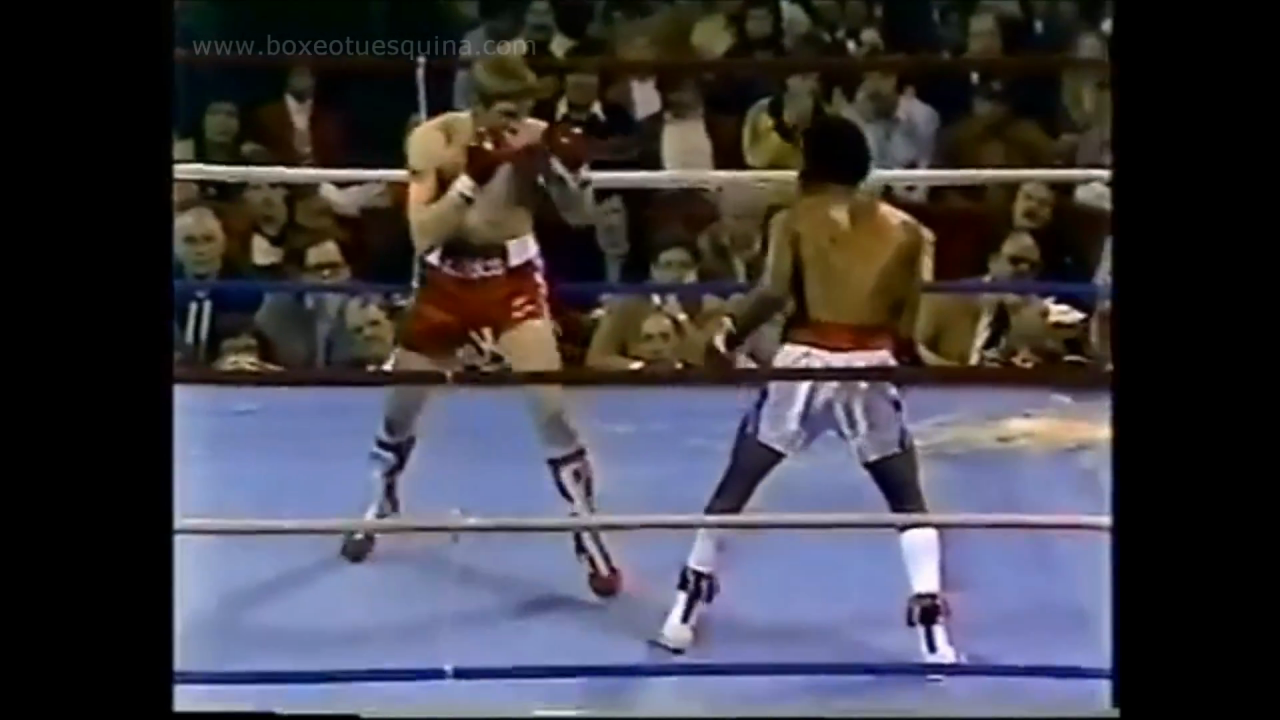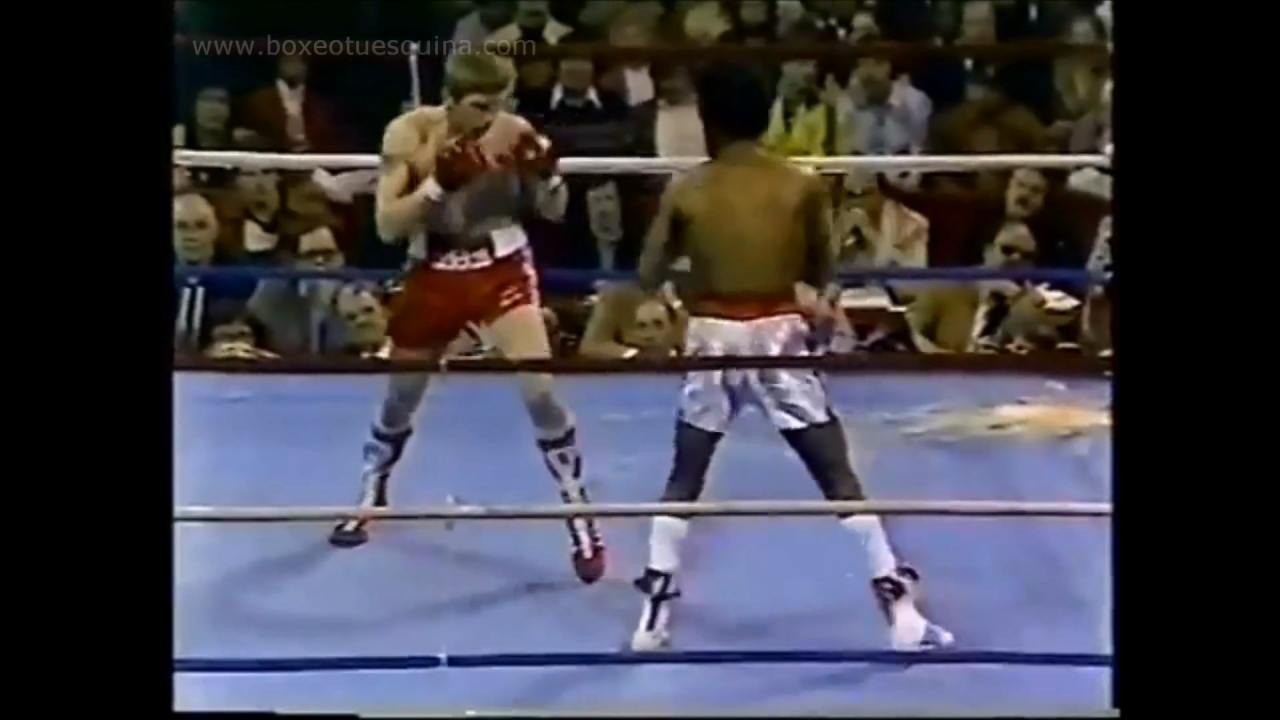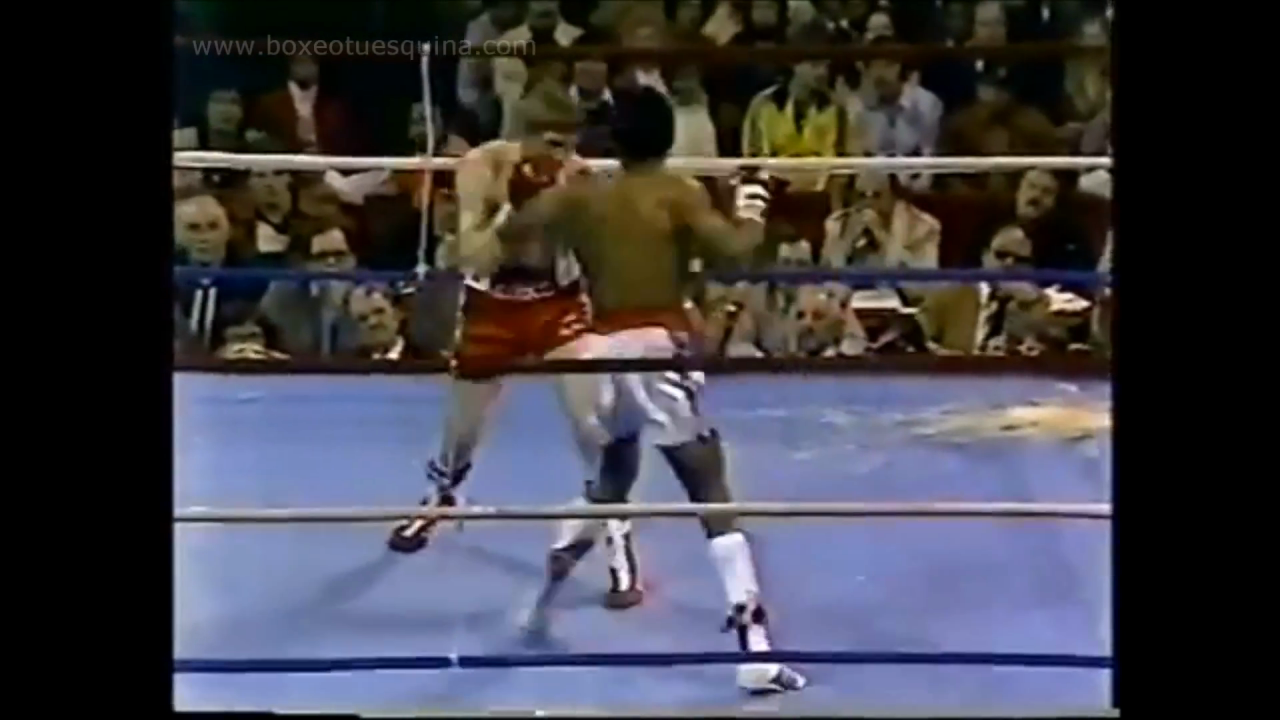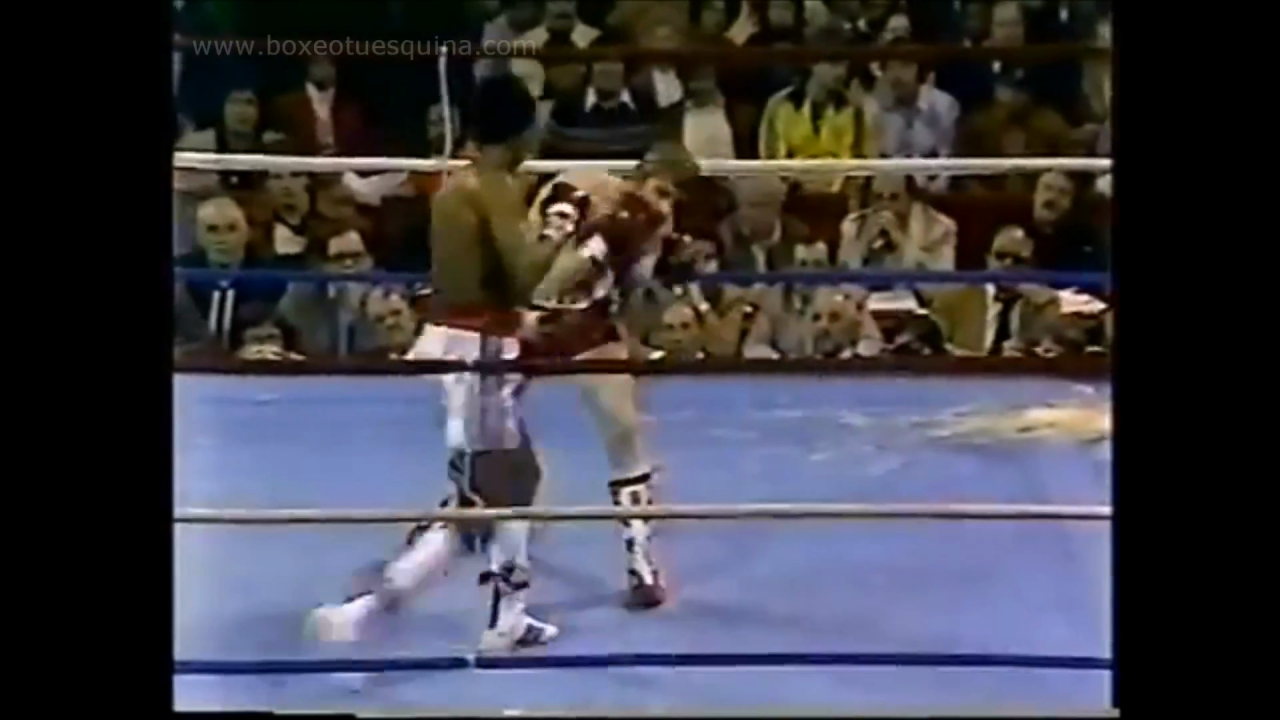
dt=0.3s
person 1, frame 1
left shoulder: (793, 220)
right shoulder: (905, 229)
left elbow: (773, 292)
right elbow: (903, 326)
left wrist: (729, 334)
left hip: (804, 362)
right hip: (869, 367)
left knee: (734, 487)
right knee: (908, 503)
left ankle: (683, 615)
right ankle: (933, 634)
person 1, frame 2
left shoulder: (685, 189)
right shoulder: (802, 184)
left elbow: (648, 276)
right elbow: (824, 273)
left hip: (713, 335)
right hip: (784, 335)
left knee: (683, 481)
right knee: (839, 478)
left ankle: (652, 617)
right ankle: (901, 610)
person 1, frame 3
left shoulder: (580, 195)
right shoulder: (679, 194)
left elbow: (514, 233)
right elbow: (735, 250)
right wrist: (751, 204)
left hip: (601, 348)
right hip: (656, 348)
left knee: (614, 477)
right knee: (713, 500)
left ankle: (549, 592)
right ankle: (753, 649)
person 1, frame 4
left shoulder: (455, 183)
right shoulder: (499, 189)
right elbow: (528, 274)
right wrist: (558, 239)
left hip: (449, 340)
right hip: (478, 351)
left knee: (515, 482)
right knee: (488, 501)
left ankle: (507, 618)
right ankle: (366, 609)
person 2, frame 1
left shoulder: (536, 139)
right shoulder: (432, 140)
left elbow: (579, 217)
right elbow: (423, 235)
left wrist: (574, 170)
right wrist: (471, 179)
left hip: (513, 278)
right hip: (446, 281)
left knee: (551, 407)
right knee: (401, 406)
left ankle: (588, 535)
right ankle: (380, 507)
person 2, frame 2
left shoulder: (513, 132)
right shoulder: (408, 133)
left elbow: (553, 213)
right elbow: (387, 227)
left wrist: (545, 173)
right wrist: (440, 182)
left hip: (502, 269)
right hip: (432, 273)
left knee: (540, 391)
right knee: (398, 398)
left ankle: (578, 517)
right ankle: (371, 498)
person 2, frame 3
left shoulder: (573, 171)
right shoulder: (481, 167)
right elbow: (475, 258)
right wrist: (515, 205)
left hip: (557, 299)
right hip: (492, 304)
left knee: (592, 424)
right knee: (460, 439)
left ankle: (621, 555)
right ankle: (436, 502)
person 2, frame 4
left shoulder: (652, 224)
right shoulder: (573, 196)
left elbow: (639, 289)
right elbow: (539, 280)
left wrist: (641, 257)
right wrist: (602, 242)
left hip: (587, 311)
left knee: (623, 426)
left ankle: (641, 559)
